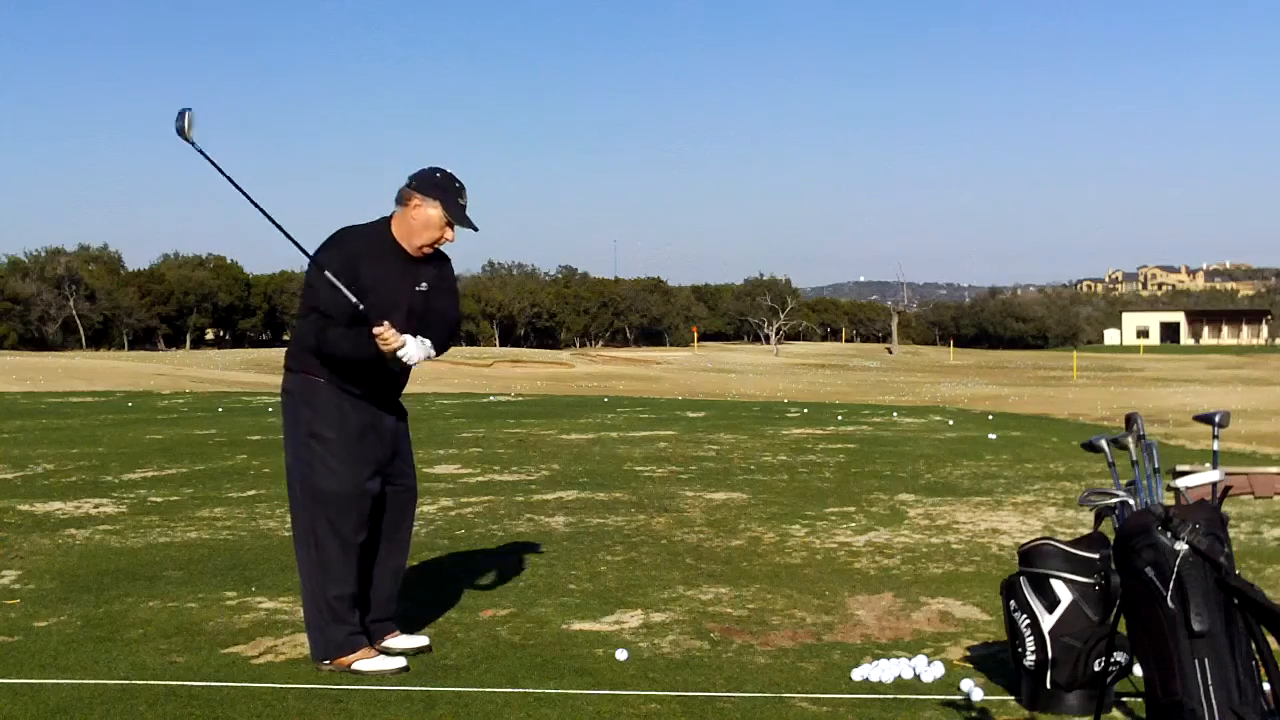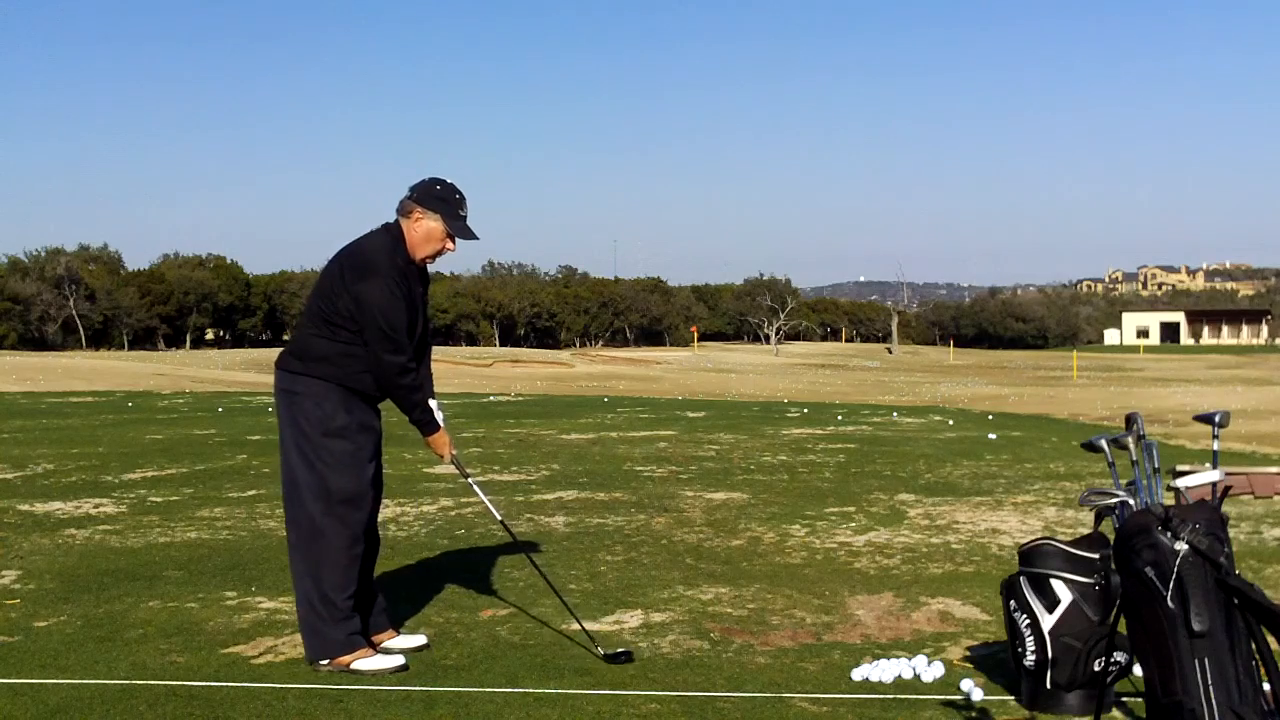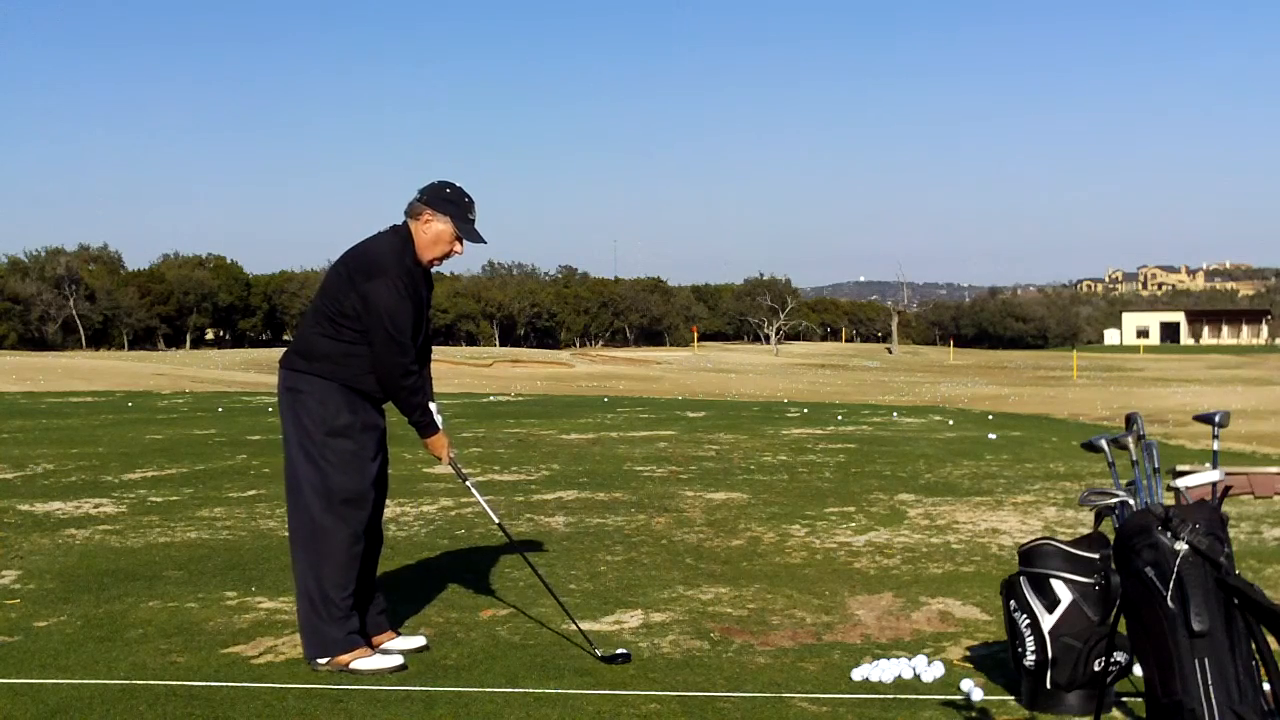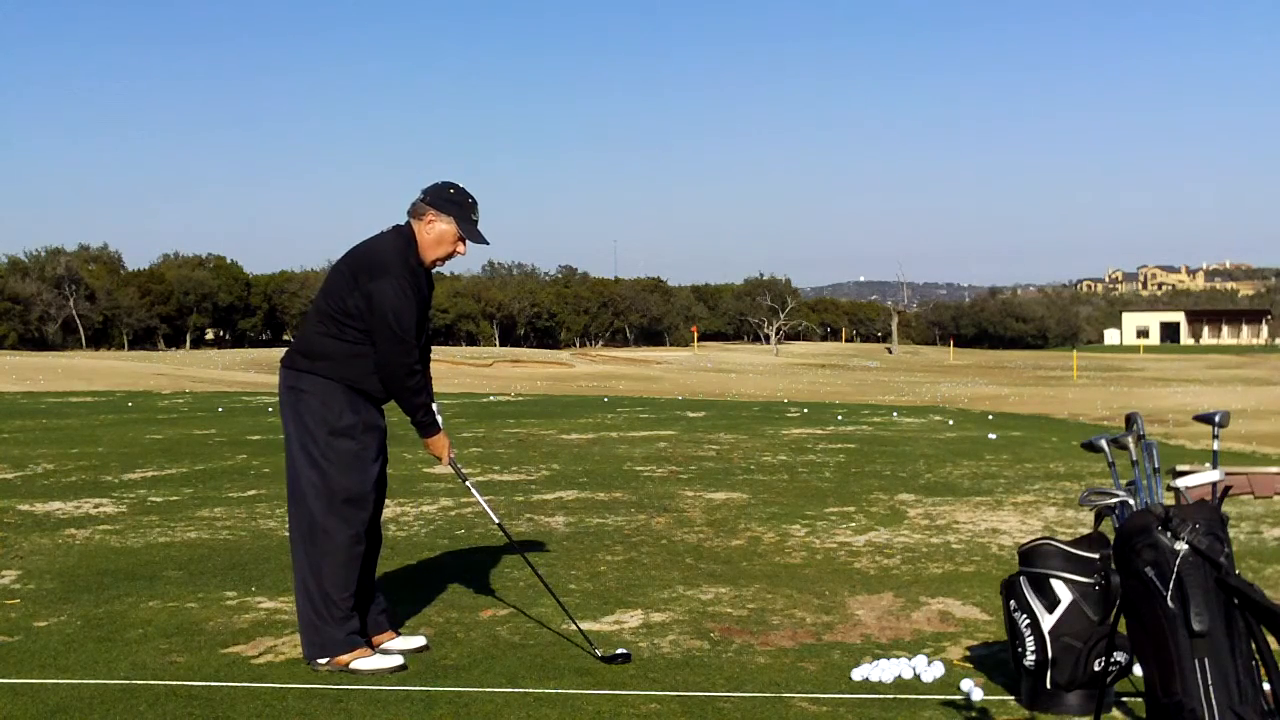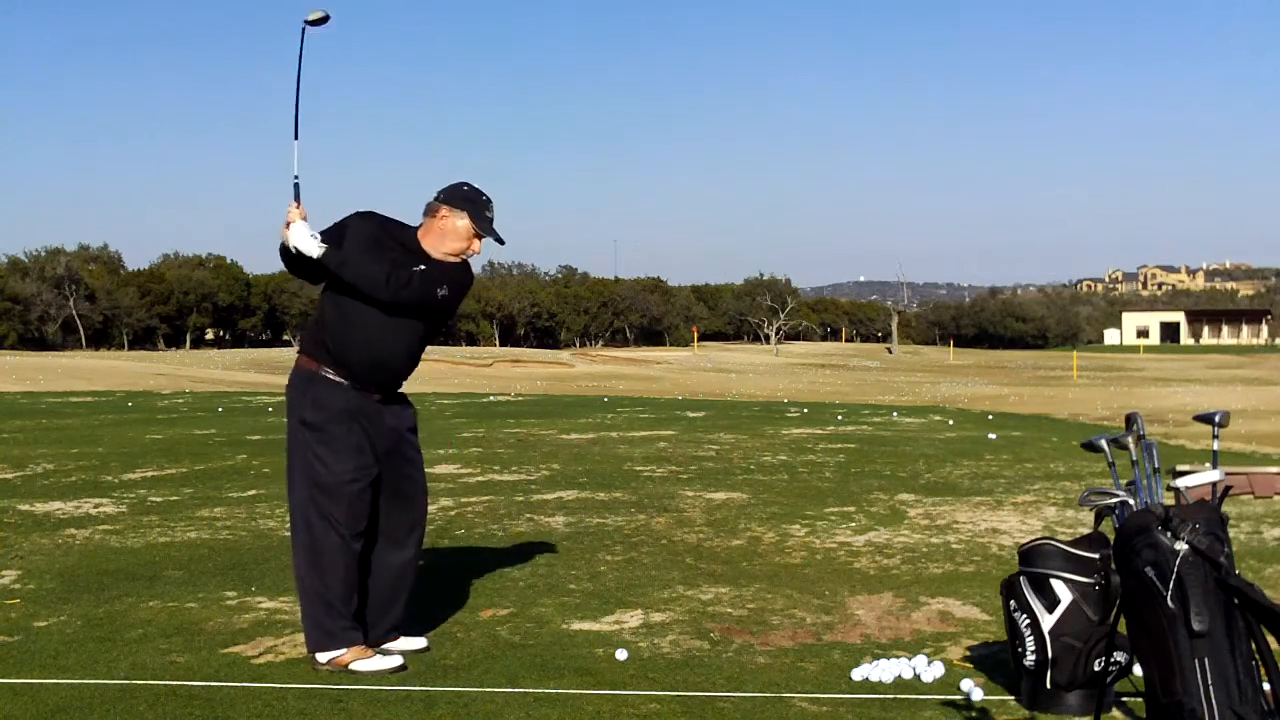
dt=1s
person 1, frame 1
left shoulder: (436, 267)
right shoulder: (346, 249)
left elbow: (447, 323)
right elbow: (323, 333)
left wrist: (419, 343)
right wrist: (378, 346)
left hip: (381, 400)
right hip: (325, 396)
left knee: (392, 509)
right knee: (337, 513)
left ankle: (376, 625)
right ankle: (339, 644)
person 1, frame 2
left shoulder: (409, 266)
right shoulder: (374, 264)
left elbow: (414, 346)
right elbow: (390, 359)
left wrist: (430, 404)
right wrist: (429, 426)
left hip: (350, 396)
right hip: (318, 393)
left knee: (359, 509)
right knee: (333, 510)
left ankle: (369, 624)
right ankle: (334, 644)
person 1, frame 3
left shoulder: (412, 270)
right shoulder: (383, 263)
left elbow: (413, 352)
right elbow: (393, 359)
left wrist: (431, 413)
right wrist: (427, 428)
left hip: (354, 397)
right hip: (321, 393)
left knee: (363, 511)
right knee: (334, 511)
left ankle: (368, 626)
right ankle: (333, 643)
person 1, frame 4
left shoulder: (412, 268)
right shoulder: (387, 265)
left elbow: (414, 352)
right elbow: (397, 359)
left wrist: (430, 414)
right wrist: (429, 428)
left hip: (353, 398)
right hip: (324, 395)
left knee: (361, 512)
right knee: (334, 513)
left ankle: (370, 626)
right ankle: (333, 644)
person 1, frame 5
left shoulder: (455, 276)
right shoulder: (367, 229)
left elbow: (391, 287)
right elbow: (302, 264)
left wrist: (317, 248)
right wrist: (297, 240)
left hip: (384, 400)
right hip: (326, 391)
left knee: (404, 513)
right knee: (335, 510)
left ankle: (377, 628)
right ankle: (336, 641)
